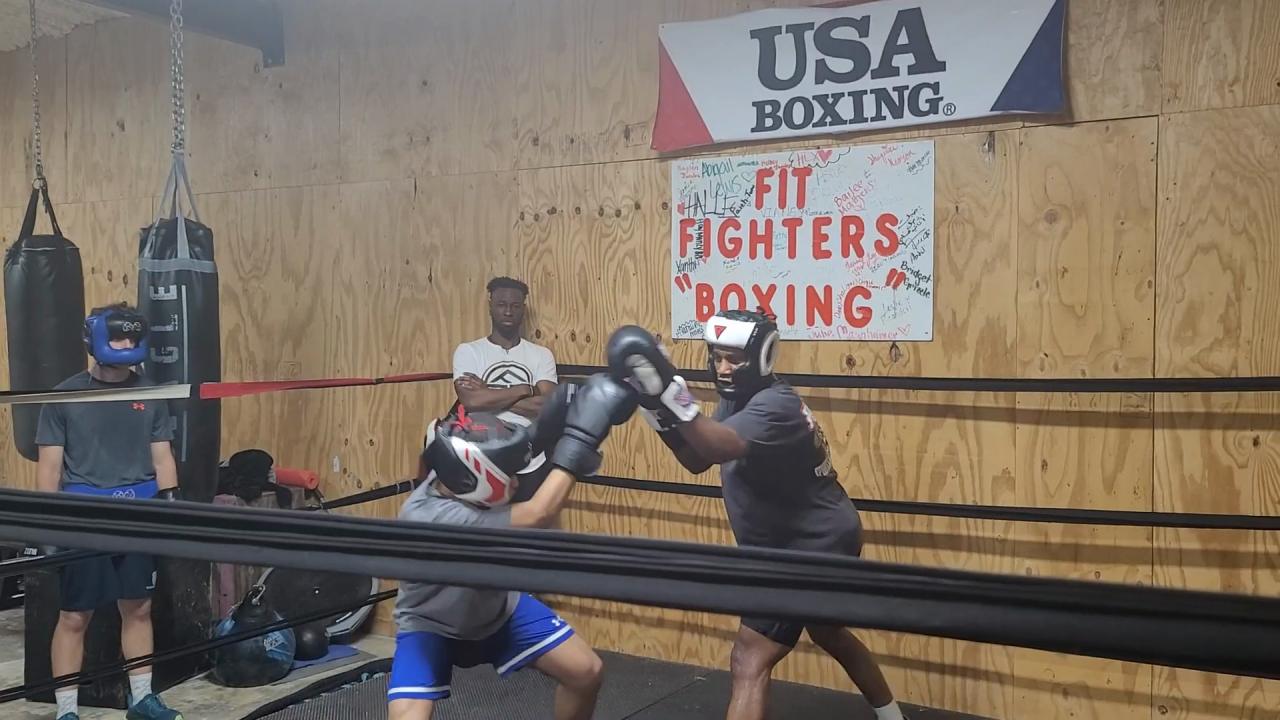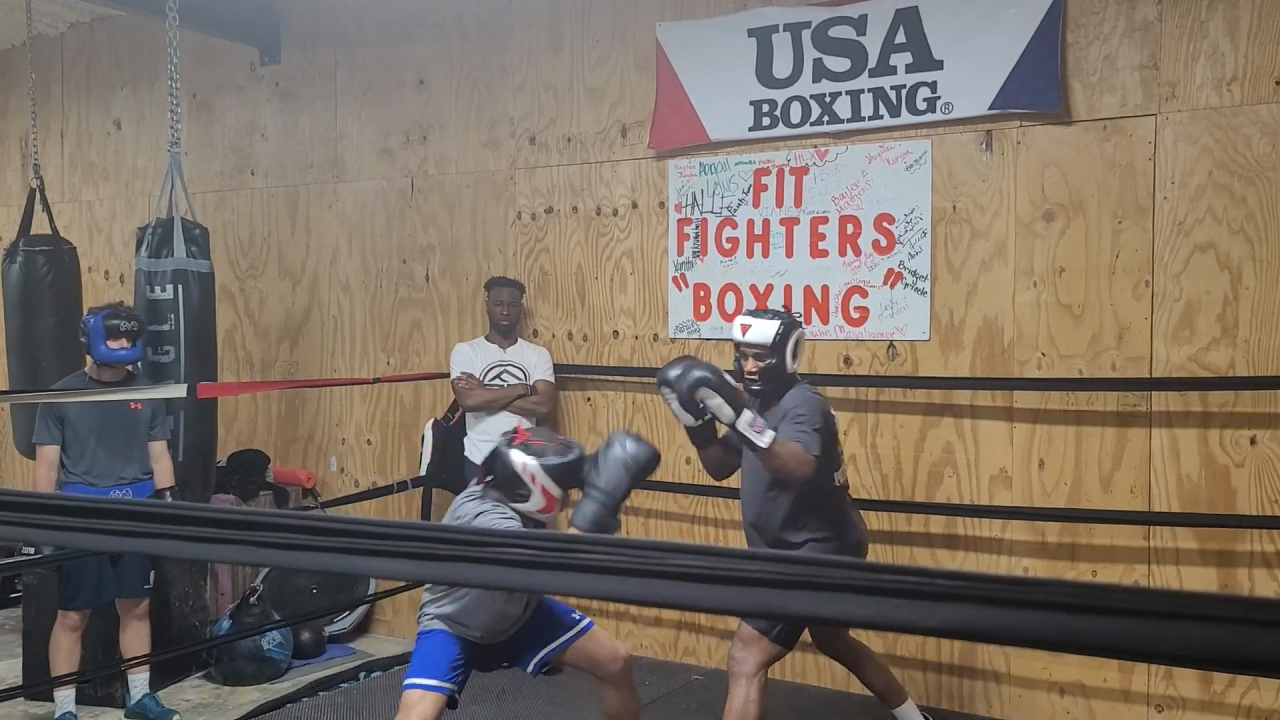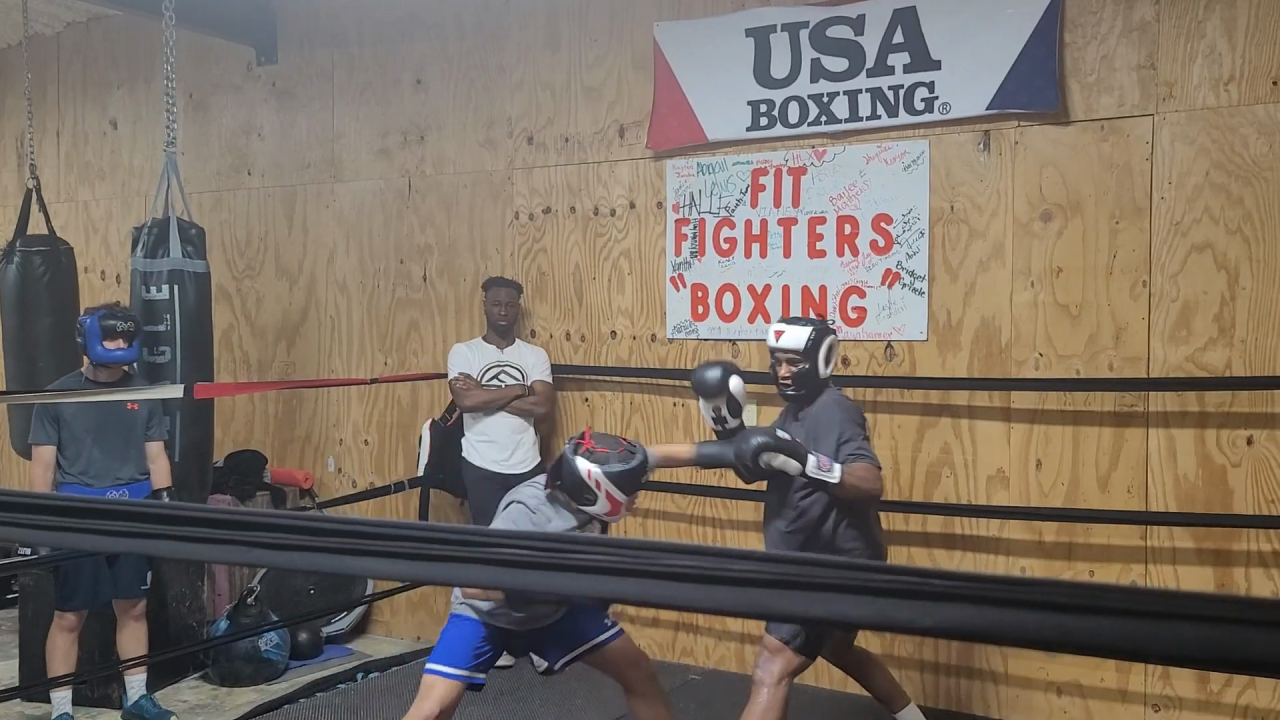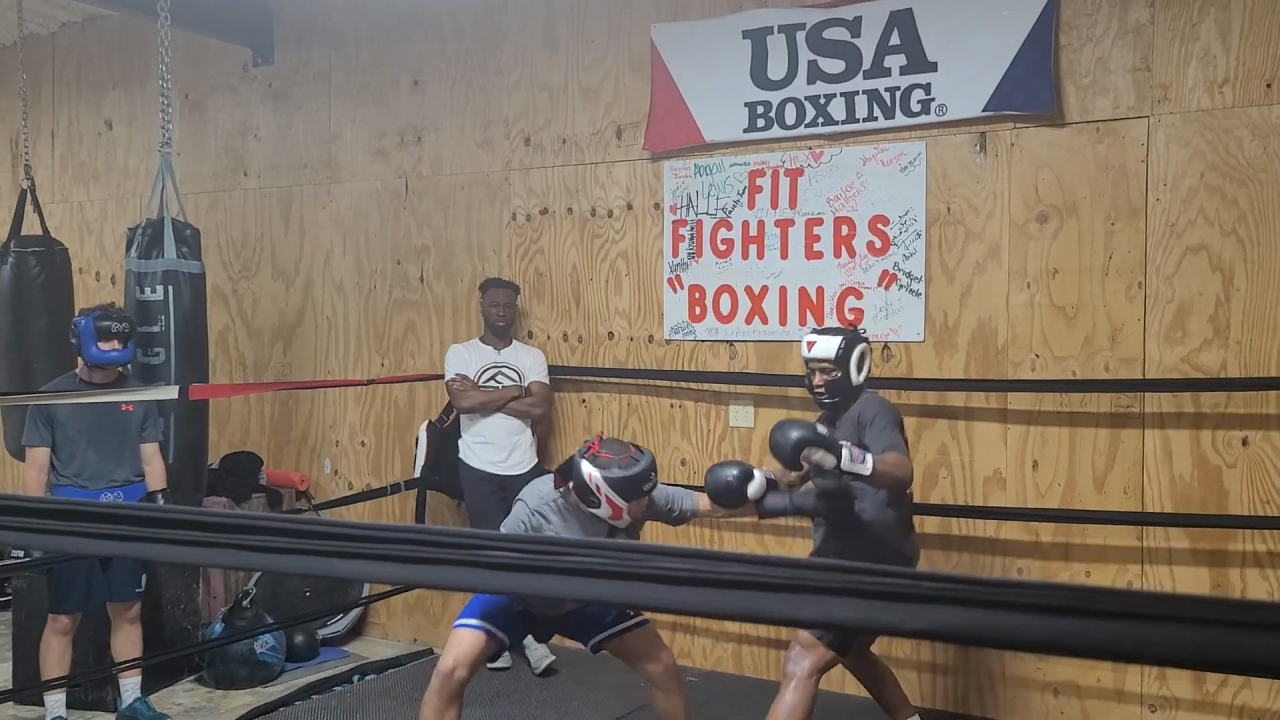
dt=0.1s
person 1, frame 1
left shoulder: (150, 395)
right shoulder: (65, 396)
left elbow: (162, 457)
right elbow: (50, 465)
left wrist: (170, 505)
left knee: (138, 608)
right knee: (74, 616)
person 1, frame 2
left shoulder: (147, 394)
right shoulder: (62, 395)
left elbow: (159, 456)
right elbow: (47, 464)
left wrist: (167, 503)
left knee: (137, 607)
right knee: (72, 615)
person 1, frame 3
left shoulder: (143, 395)
right shoulder: (59, 396)
left elbow: (156, 456)
right elbow: (43, 465)
left wrist: (164, 504)
left knee: (134, 608)
right knee: (69, 617)
person 1, frame 4
left shoulder: (139, 396)
right shoulder: (53, 397)
left elbow: (151, 458)
right elbow: (36, 467)
left wrist: (159, 505)
left knee: (128, 611)
right knee: (62, 620)
person 2, frame 1
left shoulder: (772, 404)
right shoulder: (740, 400)
left elbow: (718, 449)
right elbow: (696, 460)
left wrist: (664, 387)
right wrist: (663, 411)
left hip: (814, 546)
right hip: (820, 539)
left knee: (749, 664)
right knee: (829, 636)
person 2, frame 2
left shoulder: (802, 404)
right shoulder: (766, 400)
left elbow: (798, 469)
right elbow: (720, 467)
left wrist: (740, 416)
right wrist: (694, 419)
left hip: (816, 553)
right hip: (812, 550)
left knee: (746, 662)
right knee: (833, 640)
person 2, frame 3
left shoulder: (835, 410)
right shoulder: (793, 411)
left elbow: (870, 485)
right elbow: (751, 471)
left wrist: (803, 463)
right wrist: (726, 422)
right hip: (813, 559)
left knee: (770, 671)
right knee: (839, 650)
person 2, frame 4
left shoulder: (872, 411)
right shoulder: (830, 421)
left elbow: (902, 472)
right elbow: (793, 479)
left wrist: (837, 456)
left hip: (873, 565)
right hip: (849, 563)
left knee: (801, 666)
right knee: (851, 652)
person 3, frame 1
left shoulder: (472, 469)
right shoulder: (431, 515)
right elbow: (530, 521)
right wrist: (581, 435)
left hip: (497, 609)
right hip: (431, 627)
left knee: (586, 673)
person 3, frame 2
left shoulder: (507, 489)
right shoulder: (481, 518)
right wrist: (603, 494)
left hip: (519, 615)
right hip: (453, 627)
left knee: (617, 663)
person 3, frame 3
left shoulder: (574, 483)
right shoulder: (524, 519)
right elbow: (475, 585)
left hip: (551, 610)
right hip: (486, 615)
left knee: (640, 674)
person 3, frame 4
left shoulder: (630, 490)
right shoulder: (538, 505)
left elbow: (709, 505)
left wrist: (763, 501)
left hip: (586, 596)
right hip: (514, 592)
left knee: (661, 668)
right knee: (452, 670)
person 4, frame 1
left shoulder: (540, 355)
right shoulder: (468, 352)
right elbow: (469, 401)
left wrist: (490, 396)
right wrist: (524, 391)
left hip: (530, 464)
person 4, frame 2
left shoulder: (538, 354)
right shoulder: (465, 351)
left elbow: (545, 406)
right elbow: (468, 400)
left wrist: (486, 395)
right wrist: (521, 391)
right hip: (481, 461)
person 4, frame 3
left shoulder: (535, 355)
right shoulder: (463, 352)
left elbow: (543, 407)
right elbow: (465, 400)
left wrist: (486, 395)
right wrist: (517, 390)
left hip: (527, 467)
right hip: (481, 467)
person 4, frame 4
left shoulder: (532, 356)
right shoulder: (460, 353)
left elbow: (540, 408)
right elbow: (463, 401)
left wrist: (482, 396)
right wrist: (514, 391)
left hip: (523, 469)
right hip: (478, 469)
